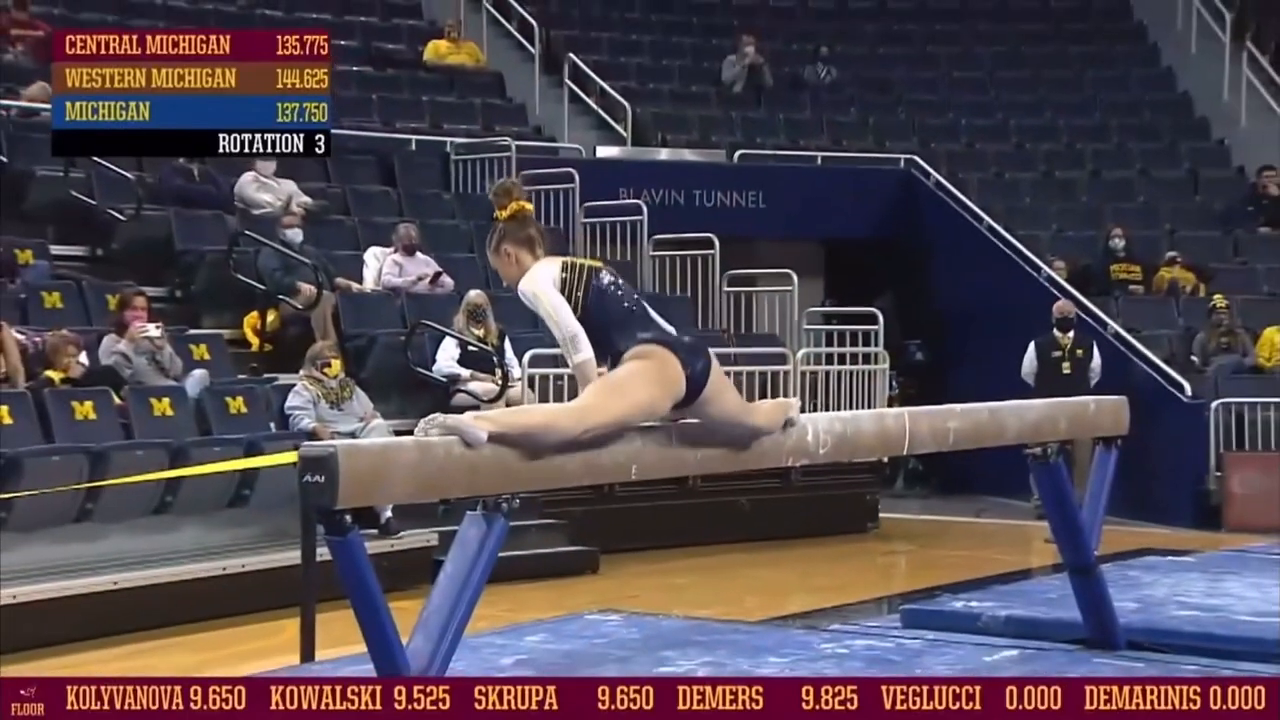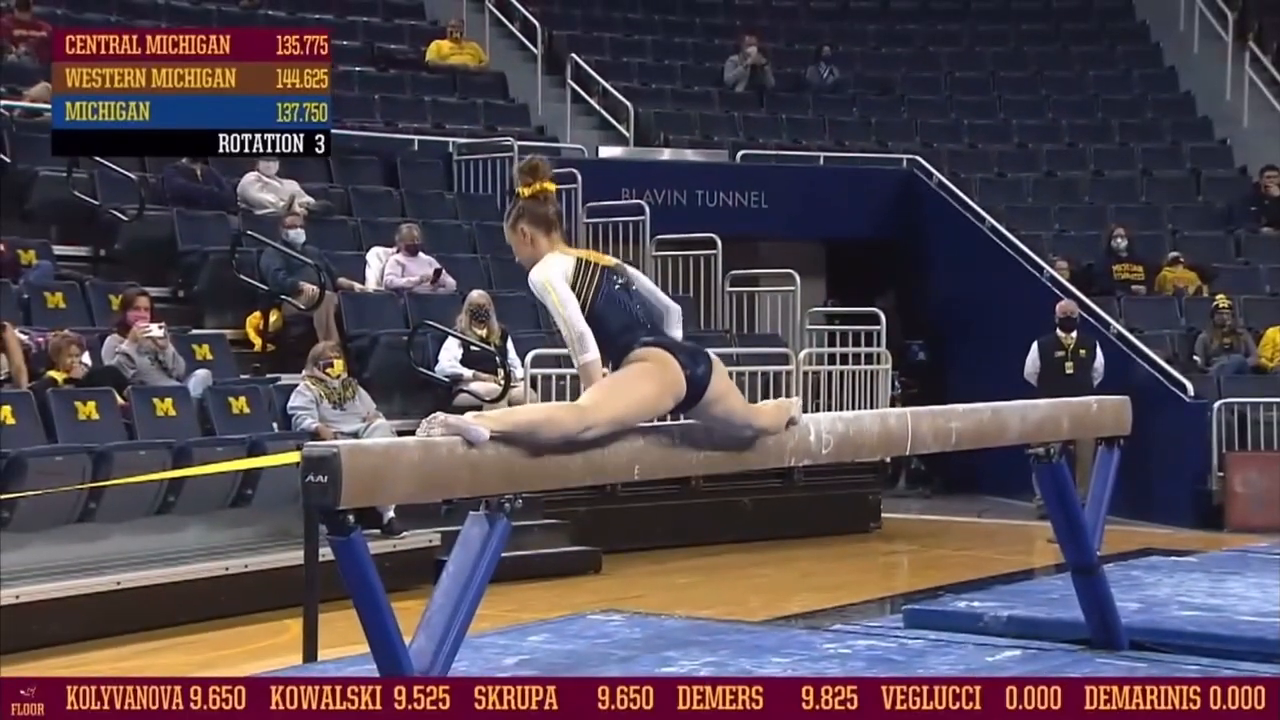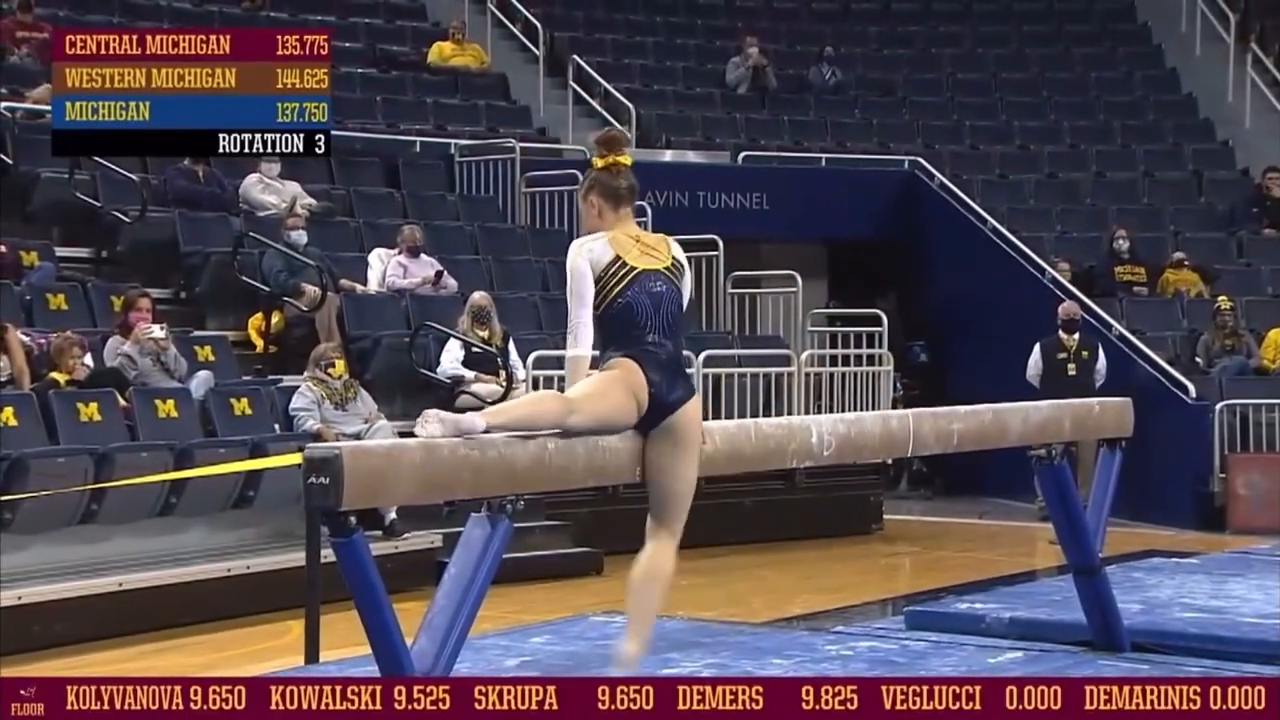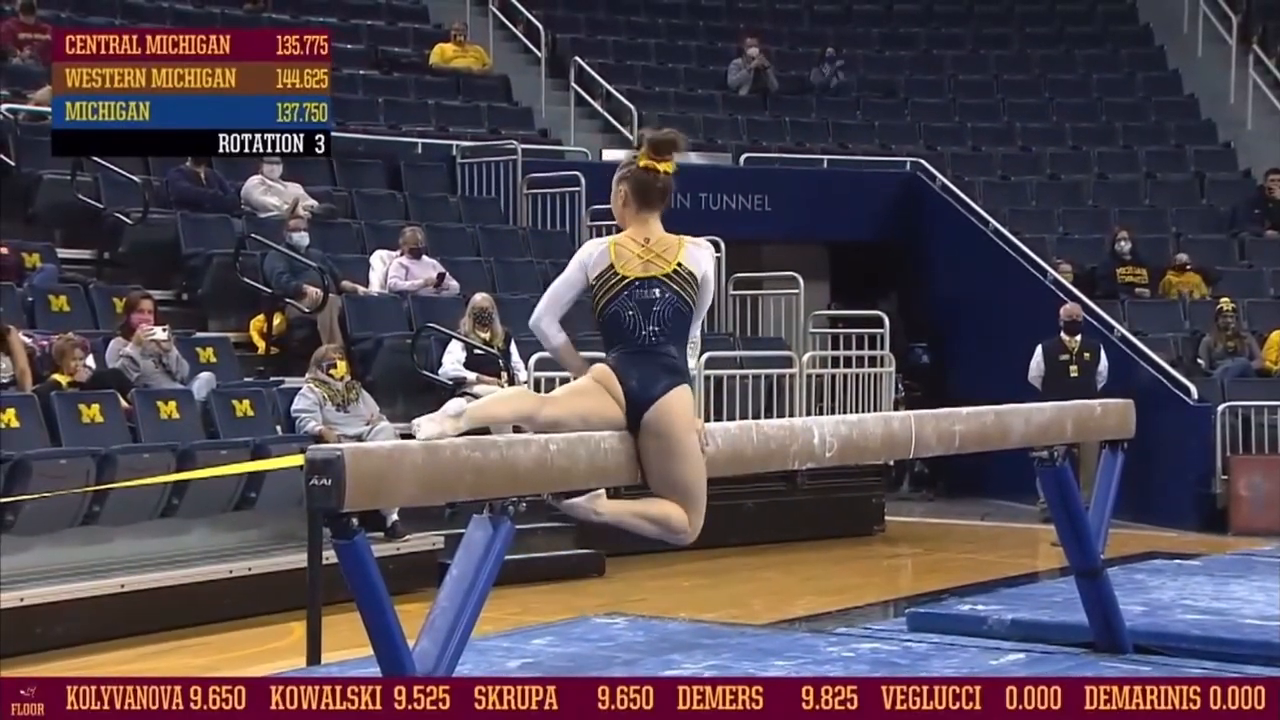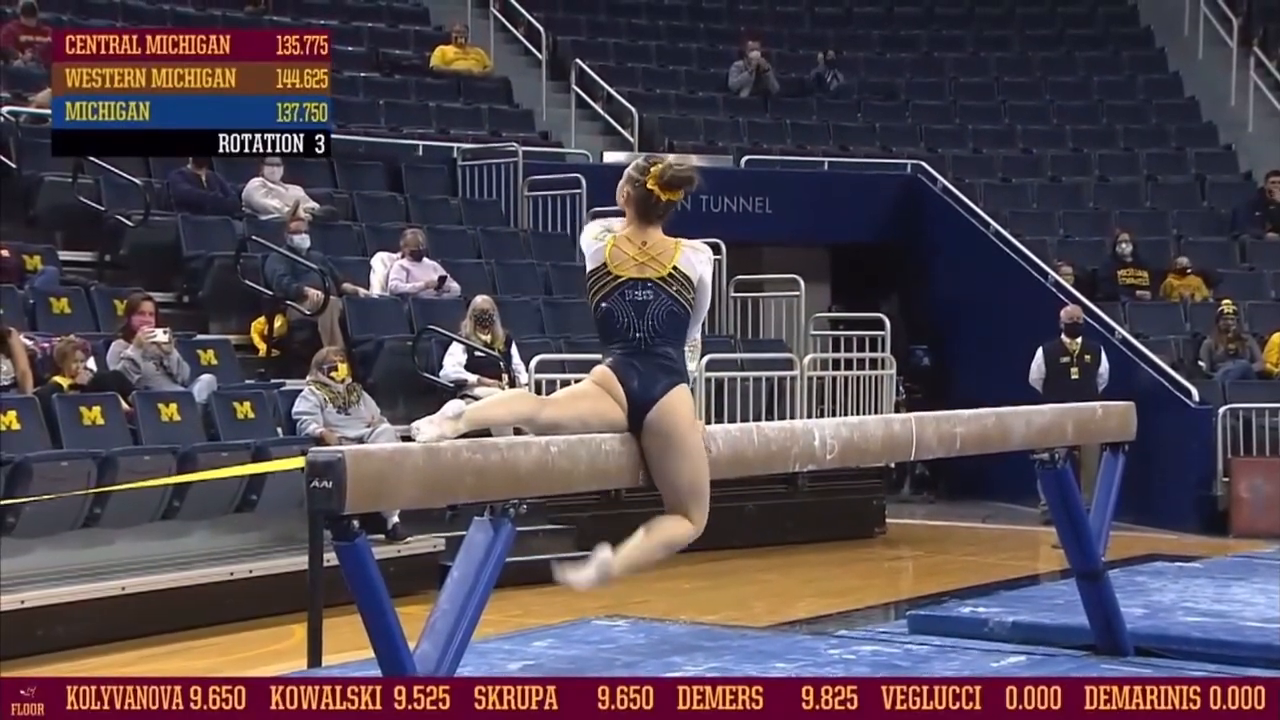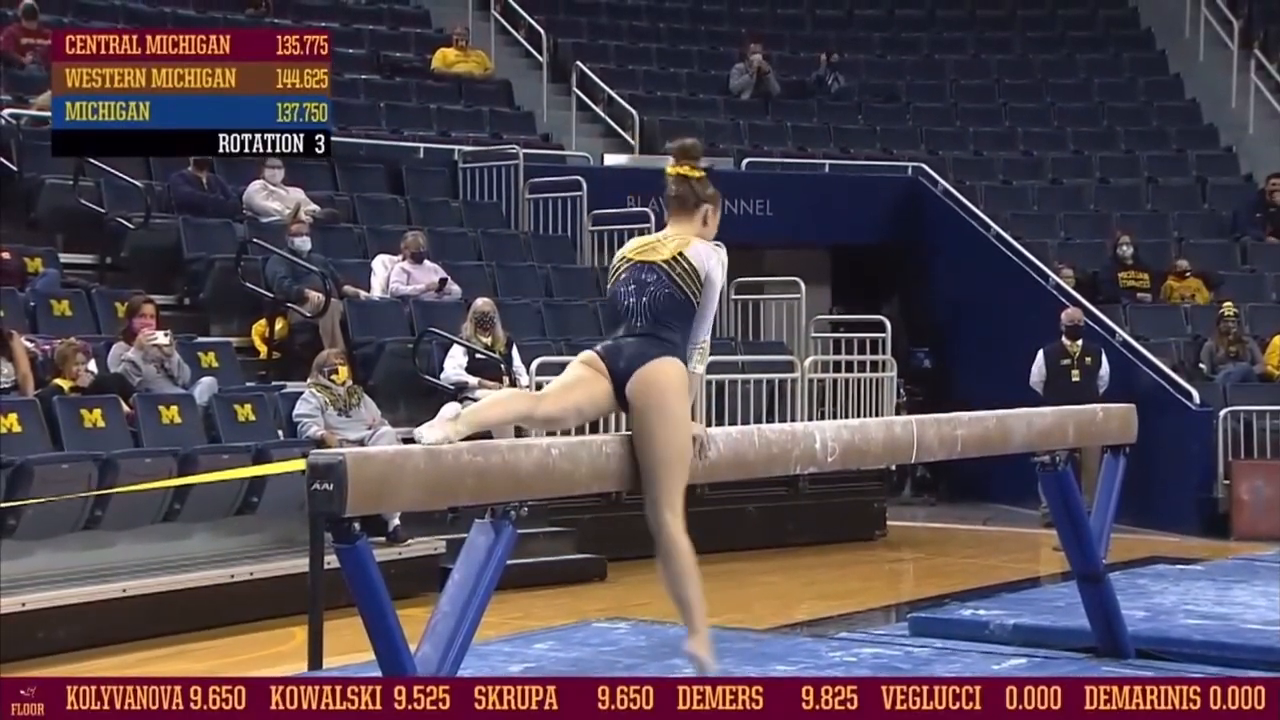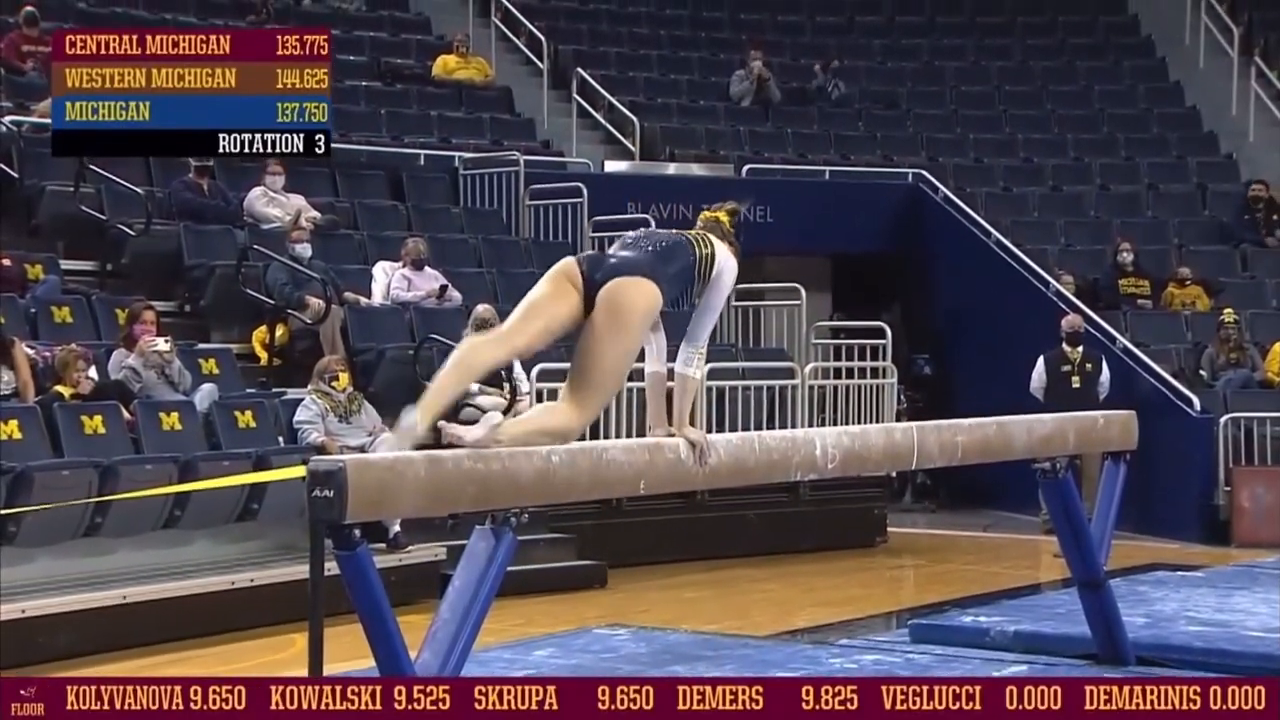
dt=0.5s
person 1, frame 1
left shoulder: (534, 279)
right shoulder: (587, 272)
left elbow: (575, 342)
left wrist: (594, 401)
right wrist: (678, 399)
left hip: (658, 368)
right hip: (692, 356)
left ankle: (475, 423)
person 1, frame 2
left shoulder: (546, 271)
right shoulder: (608, 263)
left elbow: (583, 342)
left wrist: (597, 407)
left hip: (656, 368)
right hip: (694, 362)
left ankle: (476, 423)
person 1, frame 3
left shoulder: (589, 247)
right shoulder: (676, 252)
left elbow: (580, 341)
left wrist: (576, 401)
left hip: (628, 377)
right hip: (680, 390)
right knee: (664, 536)
left ankle: (469, 420)
right ankle: (633, 649)
person 1, frame 4
left shoulder: (597, 252)
right shoulder: (701, 255)
left elbow: (543, 322)
left wrist: (579, 371)
left hip: (615, 383)
right hip: (667, 392)
right knee: (685, 521)
left ankle: (462, 417)
right ankle: (597, 507)
person 1, frame 5
left shoulder: (597, 242)
right shoulder: (697, 257)
left hip: (615, 385)
right hip: (667, 393)
right knee: (689, 517)
left ankle: (461, 417)
right ankle: (611, 562)
person 1, frame 6
left shoulder: (627, 250)
right shoulder: (710, 256)
right elbow: (697, 342)
left wrist: (676, 419)
right wrist: (682, 418)
left hip: (605, 359)
right hip: (656, 370)
right knee: (666, 516)
left ankle: (458, 421)
right ankle: (699, 635)
person 1, frame 7
left shoulder: (652, 241)
right shoulder: (724, 260)
left elbow: (654, 344)
right elbow: (694, 348)
left wrist: (658, 424)
right wrist: (681, 424)
left hip: (580, 270)
right hip: (629, 293)
right knee: (570, 417)
left ankle: (422, 417)
right ankle: (493, 434)
person 2, frame 1
left shoulder: (1088, 345)
right shoulder: (1038, 345)
left elbow: (1095, 373)
right elbow: (1027, 373)
left wrist: (1082, 389)
right wrist: (1044, 390)
left knee: (1081, 458)
right ankle: (1042, 500)
person 2, frame 2
left shoulder: (1091, 344)
right shoulder: (1042, 345)
left elbow: (1098, 372)
right elbow: (1030, 373)
left wrist: (1085, 389)
right wrist: (1047, 389)
left knee: (1084, 457)
left ankle: (1082, 500)
right ankle: (1044, 500)
person 2, frame 3
left shoulder: (1093, 346)
right shoulder: (1044, 347)
left elbow: (1100, 374)
right elbow: (1032, 375)
left wrist: (1086, 391)
right wrist: (1049, 392)
left knee: (1086, 459)
right ankle: (1045, 502)
person 2, frame 4
left shoulder: (1095, 348)
right shoulder: (1046, 348)
left elbow: (1102, 376)
right elbow: (1034, 377)
left wrist: (1088, 393)
right wrist: (1052, 393)
left knee: (1088, 461)
left ankle: (1086, 504)
right ankle: (1047, 504)
person 2, frame 5
left shoulder: (1096, 350)
right shoulder: (1046, 351)
left elbow: (1103, 378)
right elbow: (1035, 379)
left wrist: (1089, 396)
right wrist: (1053, 396)
left knee: (1089, 464)
left ankle: (1087, 507)
right ankle: (1048, 507)
person 2, frame 6
left shoulder: (1096, 352)
right shoulder: (1047, 353)
left elbow: (1103, 381)
right elbow: (1036, 382)
left wrist: (1090, 398)
right wrist: (1053, 399)
left knee: (1090, 466)
left ankle: (1089, 509)
right ankle: (1049, 510)
person 2, frame 7
left shoulder: (1097, 359)
right shoulder: (1047, 360)
left elbow: (1104, 387)
right elbow: (1036, 388)
left wrist: (1087, 404)
right wrist: (1057, 405)
left knee: (1091, 473)
left ankle: (1089, 516)
right ankle: (1050, 516)
person 3, frame 1
left shoulder: (350, 386)
right shoulder: (304, 390)
left elbow: (370, 410)
right elbow: (298, 418)
left wrist: (372, 416)
right wrist: (316, 428)
left hip: (362, 433)
right hip: (334, 438)
person 3, frame 2
left shoulder: (352, 386)
right shoulder: (307, 390)
left elbow: (373, 411)
right elbow: (301, 419)
left wrist: (374, 416)
right wrist: (319, 428)
left hip: (365, 432)
right hip: (336, 438)
person 3, frame 3
left shoulder: (354, 387)
right shoulder: (308, 391)
left elbow: (375, 411)
right elbow: (302, 420)
left wrist: (376, 418)
right wrist: (321, 429)
left hip: (366, 434)
right hip: (338, 439)
left knee: (383, 429)
person 3, frame 4
left shoulder: (356, 389)
right shoulder: (310, 392)
left elbow: (377, 414)
right elbow: (305, 421)
left wrist: (378, 420)
right wrist: (323, 431)
left hip: (369, 436)
right hip: (339, 441)
left knee: (385, 430)
person 3, frame 5
left shoulder: (357, 391)
right shoulder: (311, 395)
left elbow: (378, 416)
right elbow: (305, 424)
left wrist: (379, 422)
right wrist: (323, 433)
left hip: (370, 439)
right hip: (340, 444)
left knee: (386, 432)
person 3, frame 6
left shoulder: (358, 393)
right shoulder: (313, 397)
left elbow: (380, 419)
right elbow: (306, 426)
left wrist: (380, 424)
right wrist: (324, 436)
left hip: (371, 441)
right hip: (341, 446)
left knee: (387, 434)
person 3, frame 7
left shoulder: (358, 400)
right shoulder: (313, 403)
left elbow: (380, 425)
right elbow: (306, 433)
left wrist: (381, 432)
right wrist: (324, 442)
left hip: (372, 448)
right hip: (342, 453)
left knee: (388, 441)
